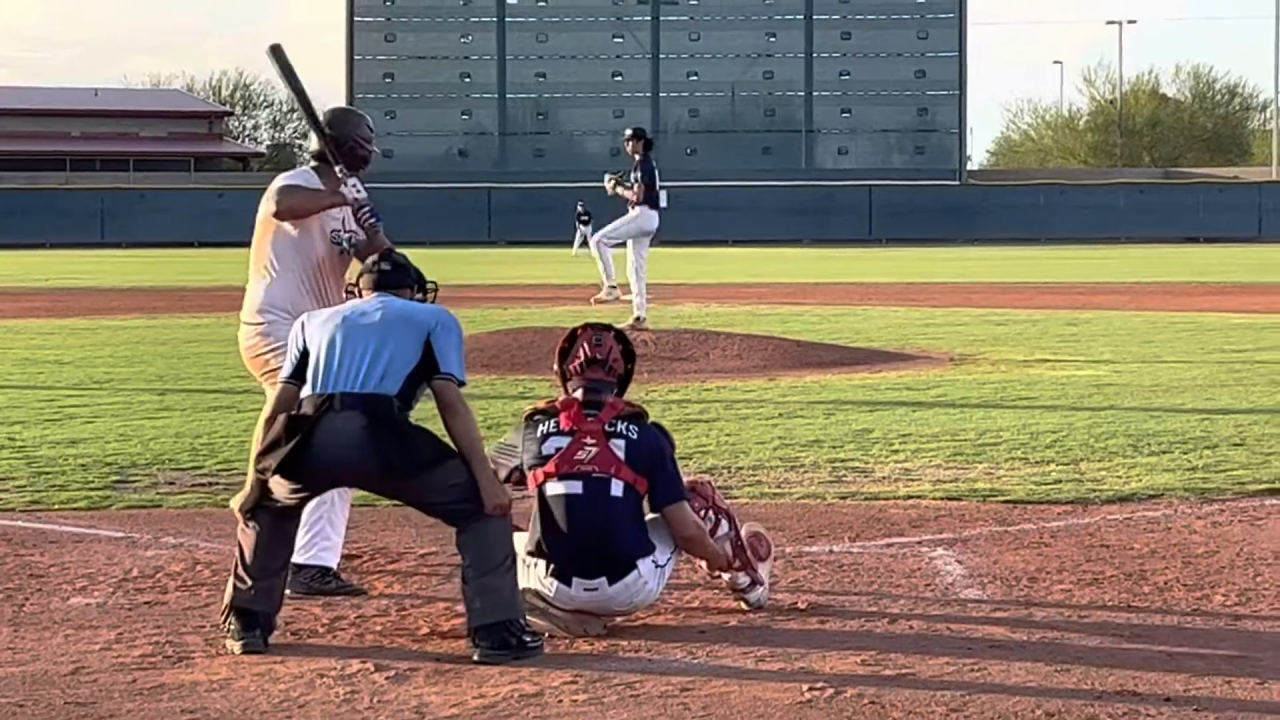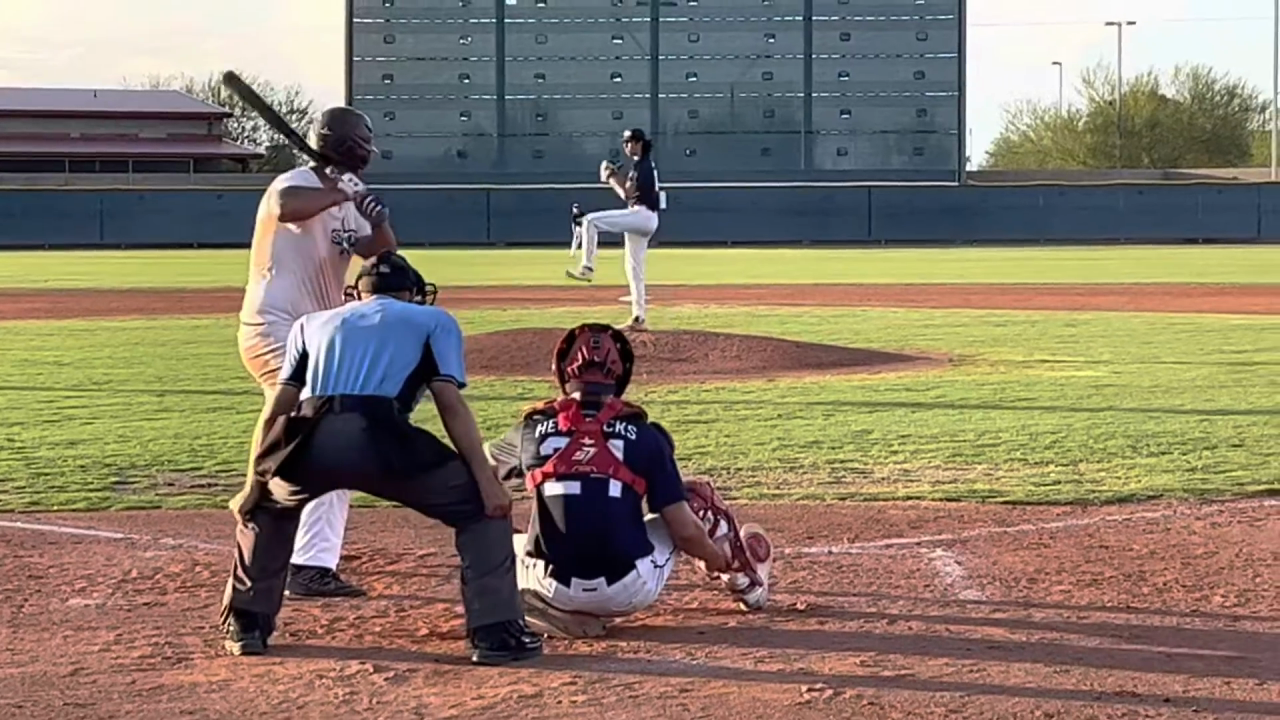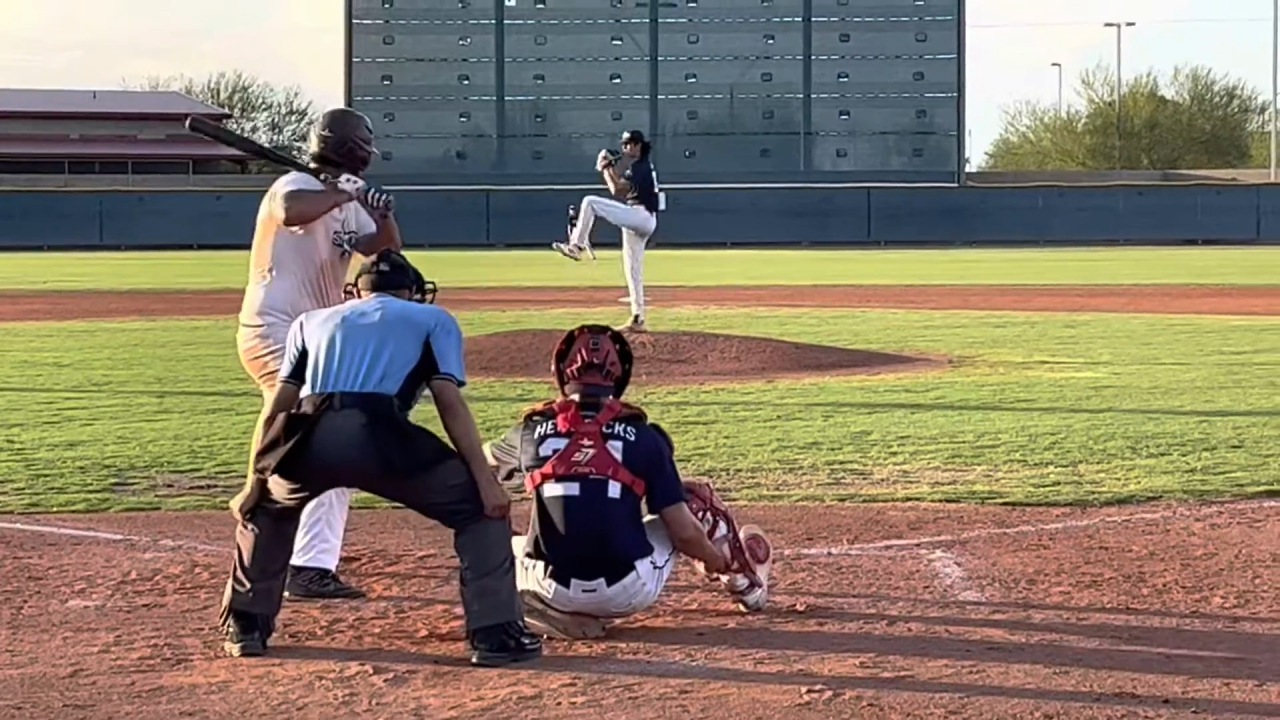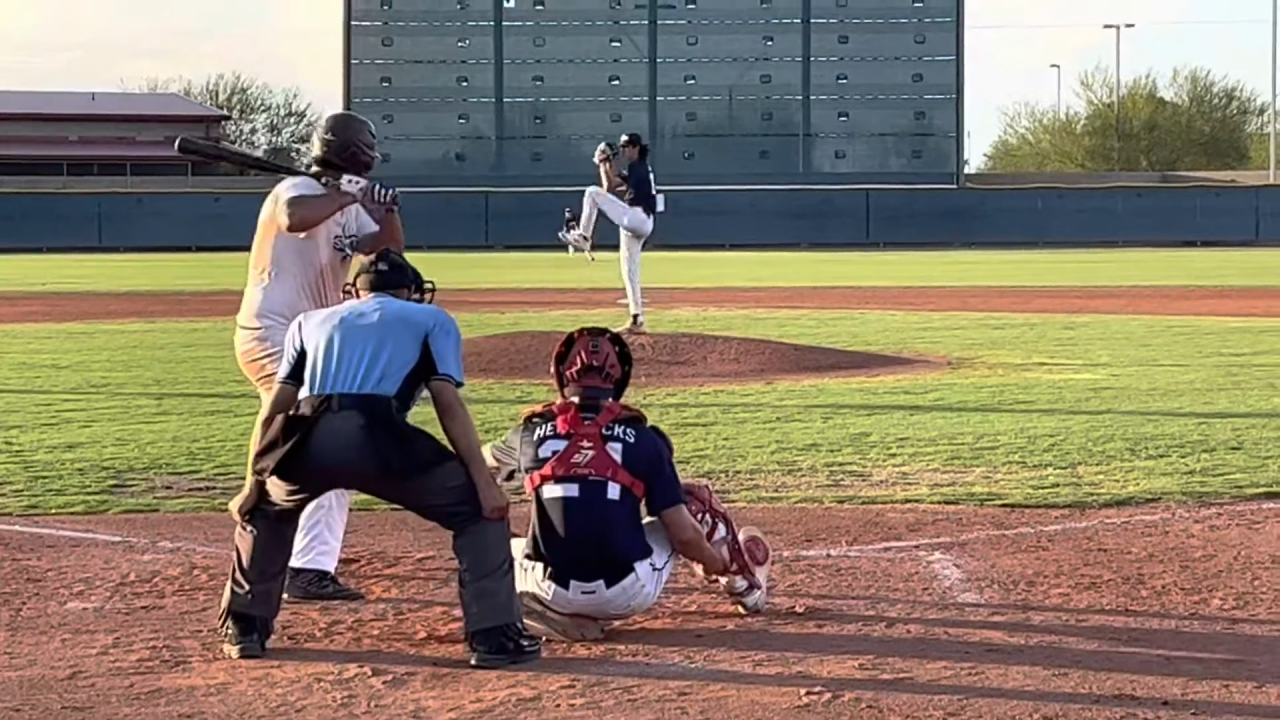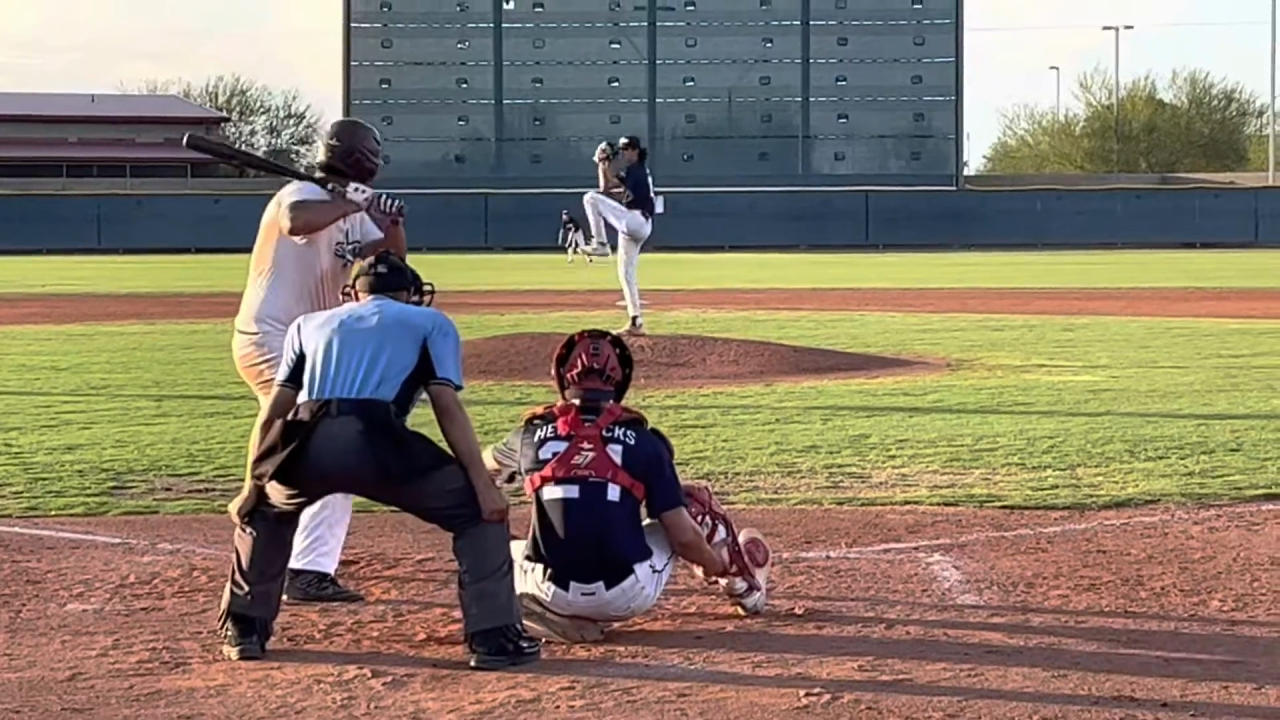
dt=0.1s
person 1, frame 1
left shoulder: (342, 197)
right shoulder: (298, 182)
left elbow: (377, 259)
right elbow: (279, 206)
left wrist: (371, 226)
right wrist: (340, 197)
right hip: (280, 334)
right ankle: (311, 567)
person 1, frame 2
left shoulder: (344, 199)
right shoulder: (298, 183)
left elbow: (382, 254)
right elbow: (283, 209)
left wrist: (377, 220)
right wrist: (341, 193)
right hip: (280, 334)
right ankle: (309, 568)
person 1, frame 3
left shoulder: (345, 201)
right shoulder: (297, 184)
left elbow: (384, 249)
right elbow: (291, 213)
left wrist: (385, 214)
right wrist: (343, 193)
right hip: (280, 336)
right ankle: (310, 570)
person 1, frame 4
left shoulder: (347, 205)
right shoulder: (299, 188)
left elbow: (387, 248)
right elbow: (295, 219)
left wrist: (389, 213)
right wrist: (347, 195)
right hip: (278, 338)
right ankle: (308, 572)
person 1, frame 5
left shoulder: (351, 213)
right shoulder: (302, 193)
left elbow: (387, 258)
right elbow: (298, 223)
left wrist: (392, 224)
right wrist: (350, 203)
right hip: (274, 342)
right ankle: (309, 573)
person 2, frame 1
left shoulder: (314, 320)
right shoulder: (434, 317)
left elbow: (277, 410)
right elbow: (450, 402)
left wrist: (253, 483)
right wrist: (485, 478)
left hip: (311, 440)
right hip: (379, 436)
left knee: (268, 503)
right knee: (481, 505)
left ankle: (247, 623)
right ankle: (496, 632)
person 2, frame 2
left shoulder: (313, 321)
right shoulder: (434, 319)
left elbow: (276, 412)
right elbow: (450, 404)
left wrist: (252, 485)
right wrist: (486, 480)
left hip: (311, 442)
right hip: (380, 438)
left knee: (267, 504)
right knee: (482, 505)
left ankle: (246, 625)
right ankle: (496, 633)
person 2, frame 3
left shoulder: (312, 319)
right shoulder: (433, 318)
left elbow: (276, 409)
right elbow: (450, 402)
left wrist: (254, 484)
right wrist: (485, 480)
left hip: (310, 441)
right hip: (380, 438)
left knee: (268, 503)
right knee: (479, 506)
left ankle: (245, 625)
right ankle: (495, 633)
person 2, frame 4
left shoulder: (310, 320)
right shoulder: (432, 318)
left elbow: (274, 411)
right elbow: (448, 403)
left wrist: (252, 485)
right wrist: (484, 481)
left hip: (307, 443)
right hip: (378, 440)
left knee: (266, 506)
right knee: (478, 507)
left ankle: (244, 627)
right ankle: (494, 635)
person 2, frame 5
left shoulder: (309, 323)
right shoulder: (430, 321)
left elbow: (273, 413)
right elbow: (447, 406)
left wrist: (252, 486)
right wrist: (483, 485)
left hip: (307, 446)
right hip: (376, 442)
left knee: (264, 508)
right knee: (477, 509)
left ankle: (244, 629)
right ankle: (494, 637)
person 3, frame 1
left shoulder: (535, 428)
right shoulder: (644, 435)
right elbow: (686, 532)
right wrist: (720, 558)
left hip: (557, 587)
right hip: (631, 590)
right knee: (698, 496)
left ankle: (554, 606)
right ankle: (748, 581)
person 3, frame 2
left shoulder: (534, 428)
right shoulder: (643, 435)
left elbow: (485, 464)
right elbow: (685, 532)
right wrist: (719, 559)
left hip: (556, 588)
right hip: (629, 590)
right knee: (697, 496)
left ankle: (554, 607)
right ankle: (748, 583)
person 3, frame 3
left shoulder: (533, 429)
right shoulder: (642, 436)
left elbow: (485, 461)
right elbow: (684, 532)
right wrist: (717, 560)
left hip: (556, 590)
right hip: (629, 592)
right knee: (696, 498)
left ankle: (555, 609)
right ankle: (747, 583)
person 3, frame 4
left shoulder: (533, 431)
right shoulder: (641, 438)
left elbow: (485, 462)
right elbow: (684, 535)
right wrist: (716, 562)
left hip: (555, 592)
right hip: (628, 593)
right knee: (695, 500)
left ankle: (555, 612)
right ankle: (746, 585)
person 3, frame 5
left shoulder: (534, 432)
right shoulder: (642, 440)
left elbow: (487, 464)
right elbow: (684, 537)
right wrist: (716, 564)
left hip: (554, 594)
right hip: (628, 596)
right knee: (694, 501)
left ankle: (557, 614)
right ankle: (745, 586)
person 4, frame 1
left shoulder: (642, 164)
right shoulder: (643, 163)
left elbow: (637, 196)
left wrist: (618, 189)
right wrist: (619, 186)
left hip: (642, 215)
right hip: (647, 218)
left knee: (598, 240)
right knee: (636, 269)
left ankle: (611, 288)
right ankle: (639, 317)
person 4, frame 2
left shoulder: (641, 164)
right shoulder: (646, 164)
left elbow: (627, 194)
right elbow: (631, 190)
left wrist: (611, 179)
right wrist: (614, 175)
left hip: (639, 216)
right hip: (648, 219)
left knee: (590, 220)
right knee: (635, 271)
left ankle: (587, 269)
right ankle: (639, 319)
person 4, frame 3
left shoulder: (639, 165)
right shoulder: (643, 166)
left elbow: (617, 190)
right elbow: (623, 187)
left wrist: (606, 168)
right wrist: (609, 168)
left hip: (638, 215)
right hip: (646, 221)
left knee: (589, 202)
right knee: (633, 271)
left ankle: (577, 246)
right ankle: (638, 320)
person 4, frame 4
left shoulder: (636, 167)
right shoulder: (641, 168)
left elbow: (609, 188)
right elbow: (619, 185)
left wrist: (604, 164)
right wrist: (606, 164)
left hip: (635, 217)
right hip: (642, 223)
left knee: (592, 192)
right knee: (630, 273)
left ankle: (582, 238)
right ankle: (637, 321)
person 4, frame 5
left shoulder: (635, 169)
right shoulder: (638, 171)
left elbow: (605, 188)
right elbow: (612, 188)
left wrist: (602, 164)
right wrist: (603, 163)
left hip: (633, 220)
right hip: (640, 227)
left knee: (591, 198)
right knee: (627, 275)
left ankle: (600, 242)
right ankle: (636, 323)
